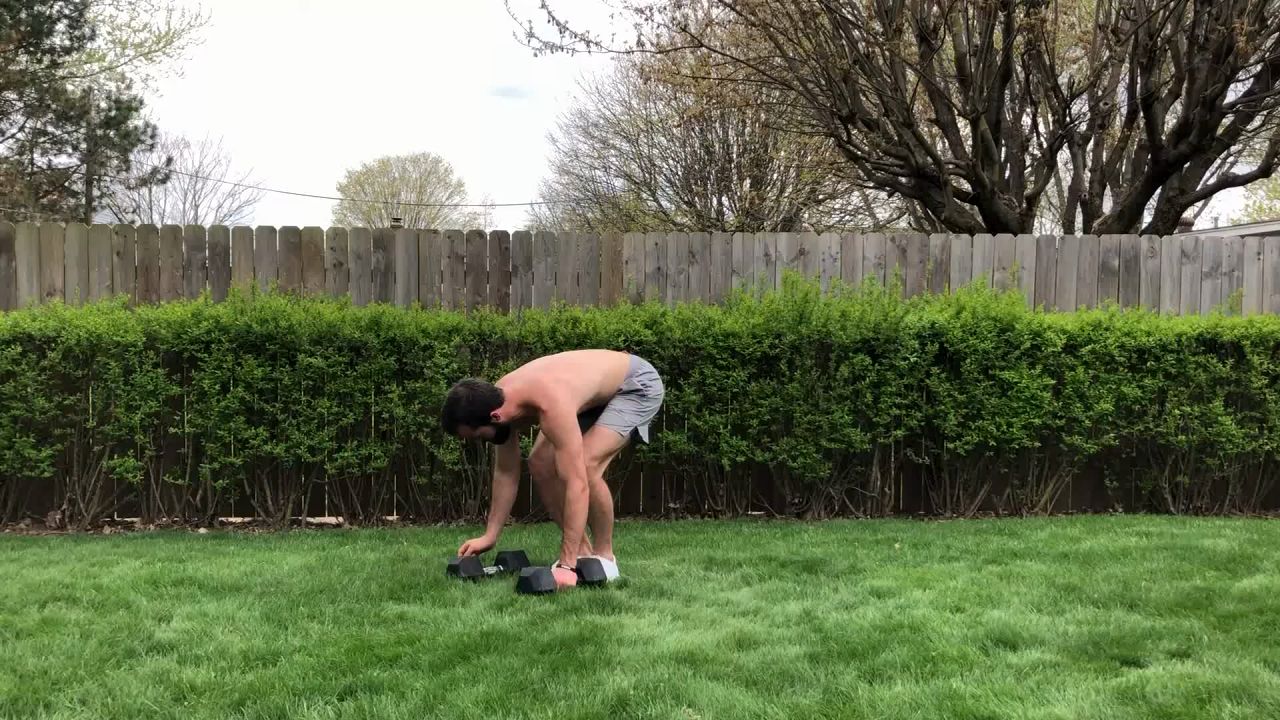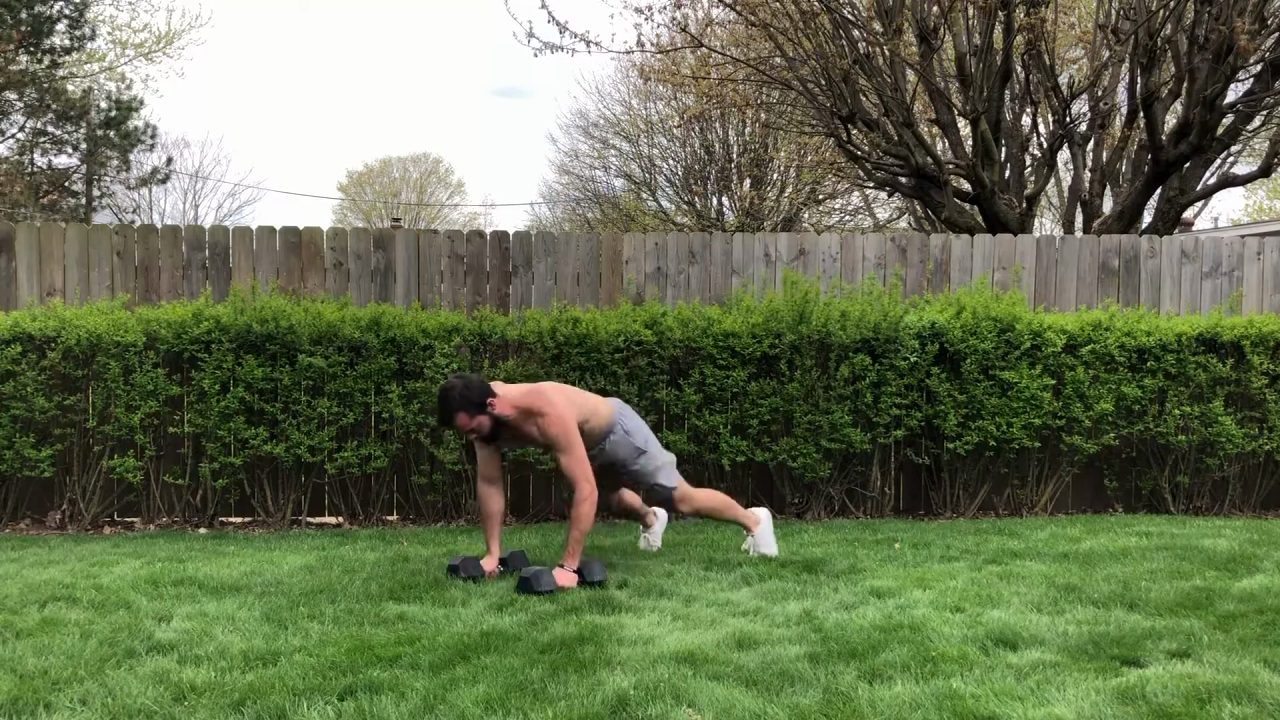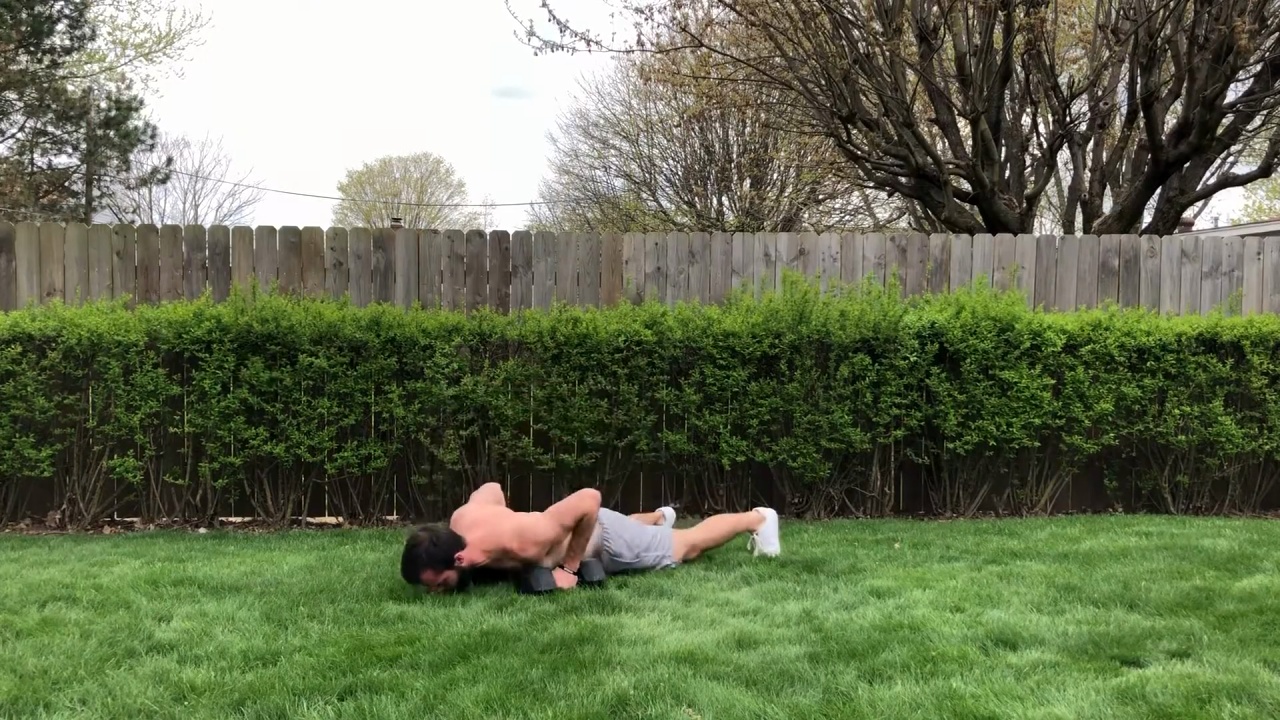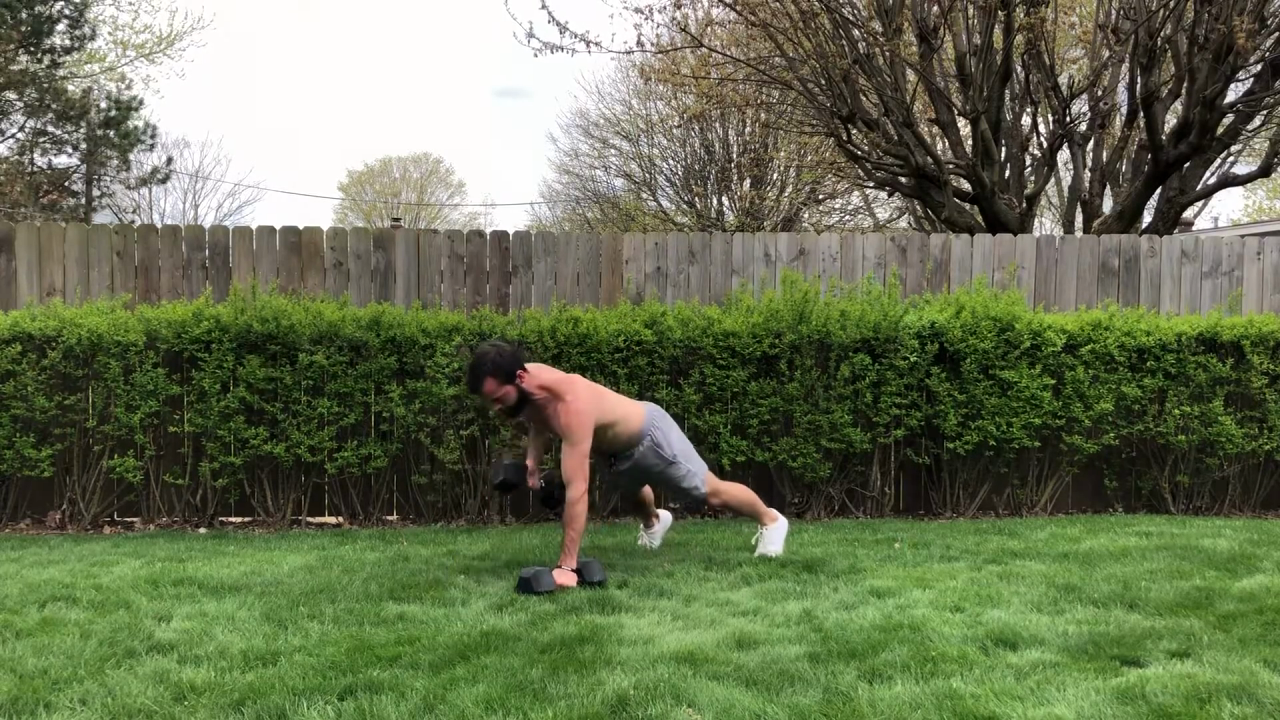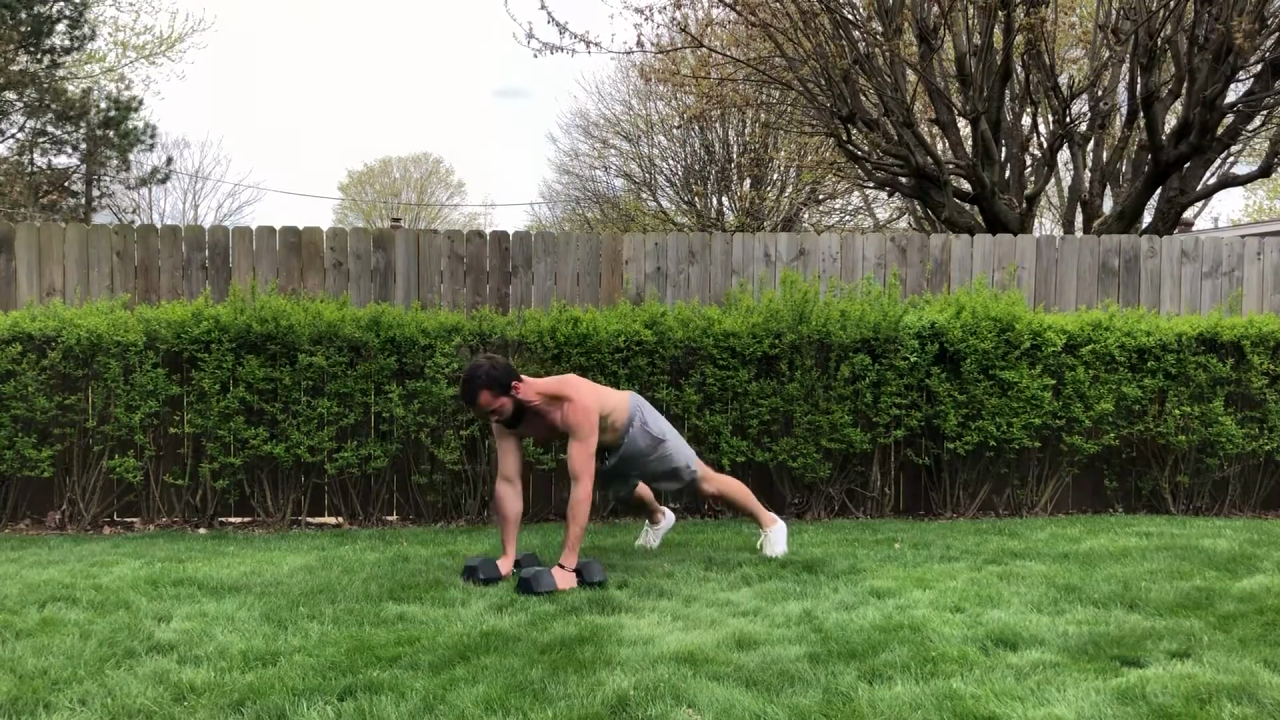
dt=1s
person 1, frame 1
left shoulder: (549, 404)
right shoulder: (500, 398)
left elbow: (577, 484)
right elbow: (506, 472)
left wrist: (567, 565)
right wrist: (490, 536)
left hip: (639, 384)
right hip: (598, 390)
left knee: (586, 466)
right knee: (540, 465)
left ankle: (605, 556)
right ankle: (583, 552)
person 1, frame 2
left shoulder: (548, 413)
right shoulder: (486, 414)
left elbow: (586, 490)
right elbow: (489, 484)
left wrist: (568, 567)
right wrist: (493, 553)
left hip: (616, 429)
right hip: (588, 439)
left knee: (682, 499)
right knee: (614, 500)
left ankle: (754, 520)
right ankle: (650, 518)
person 1, frame 3
left shoulder: (516, 544)
right shoulder: (463, 523)
left elbow: (590, 500)
right elbow: (493, 488)
left wrist: (569, 566)
left hip: (603, 542)
right hip: (572, 521)
left knee: (689, 546)
left ankle: (757, 518)
right ankle: (659, 517)
person 1, frame 4
left shoulder: (572, 402)
right shoulder: (521, 386)
left elbow: (576, 489)
left wrist: (567, 565)
right wrist: (533, 459)
left hip: (649, 435)
right hip: (611, 448)
left knee: (711, 492)
right knee: (632, 491)
left ankle: (771, 521)
right ankle: (654, 521)
person 1, frame 5
left shoulder: (574, 401)
right shoulder: (506, 414)
left elbow: (582, 487)
right elbow: (507, 483)
left wrist: (566, 563)
right wrist: (508, 556)
left hip: (635, 425)
right hip: (598, 446)
left knee: (704, 480)
right knee: (626, 489)
left ankle: (768, 522)
right ankle: (659, 518)
